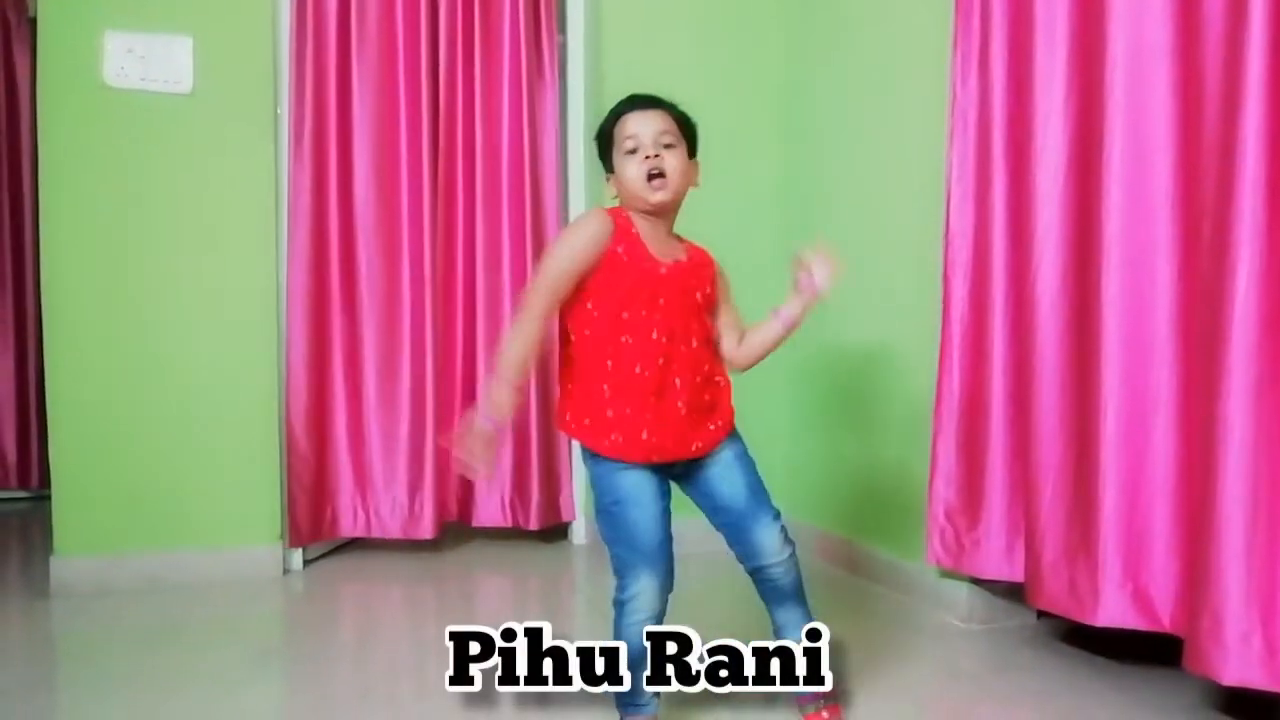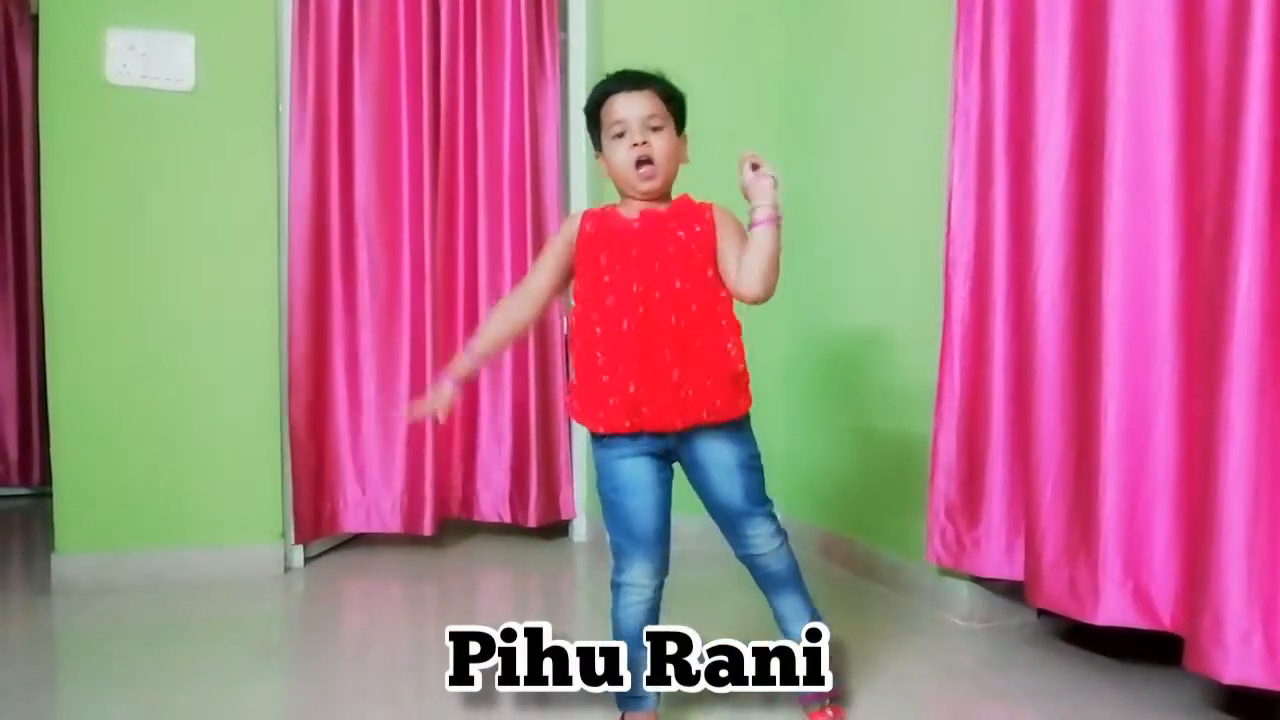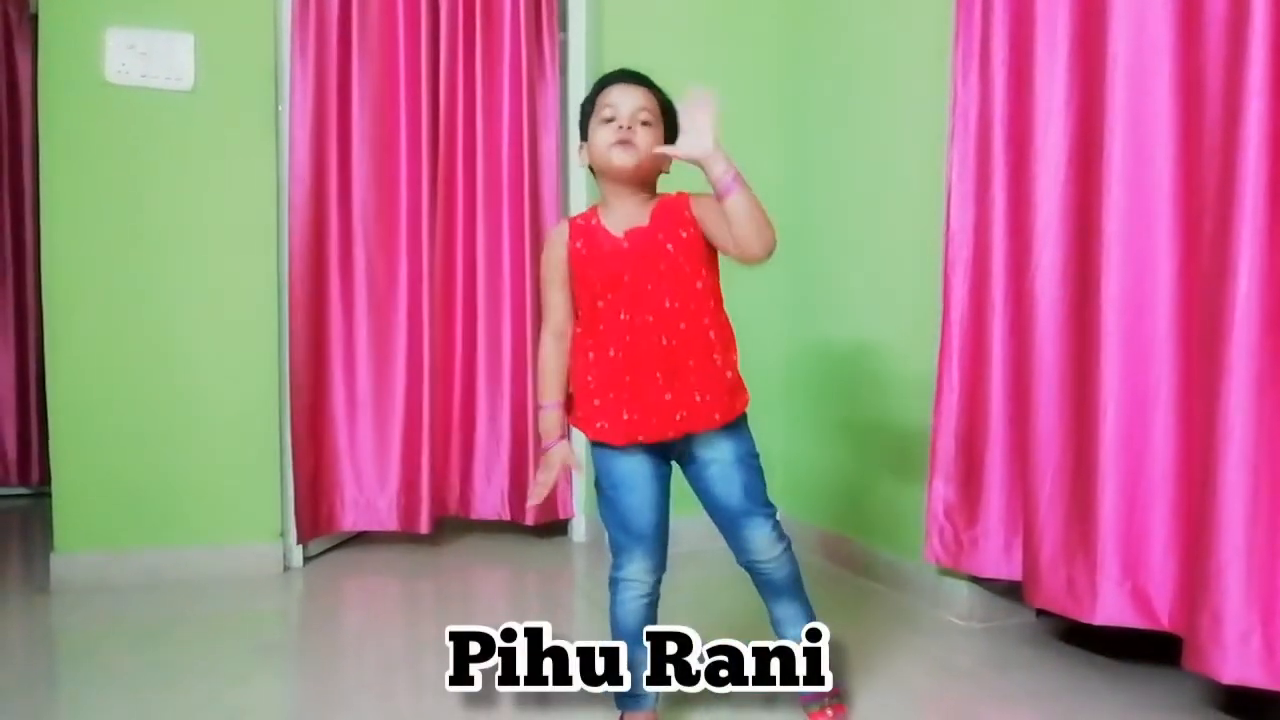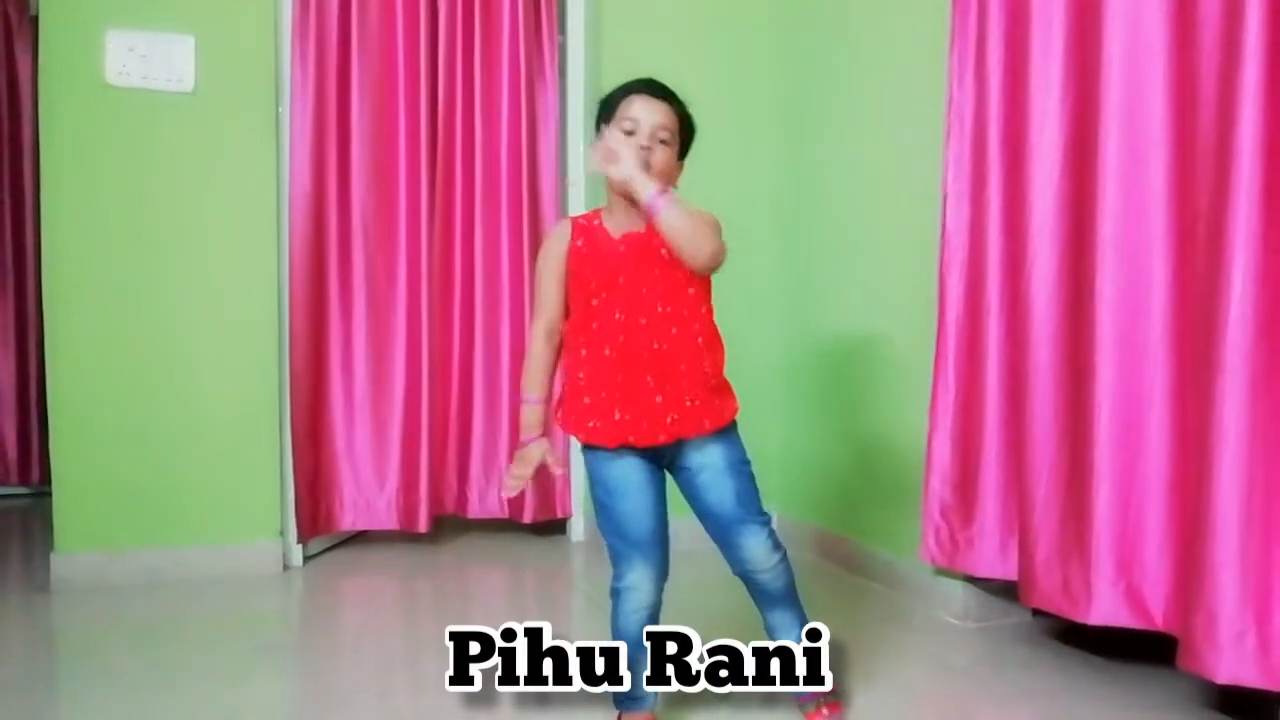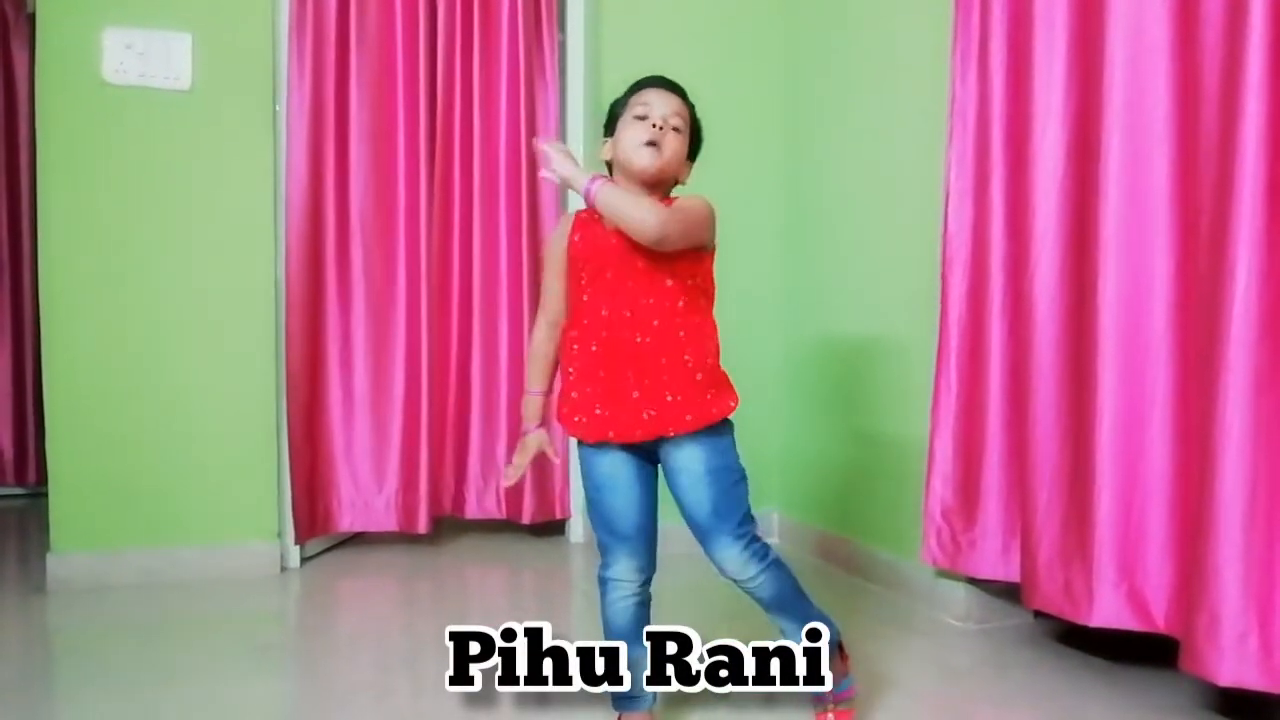
dt=0.3s
person 1, frame 1
left shoulder: (702, 264)
right shoulder: (599, 232)
left elbow: (736, 351)
right elbow: (534, 312)
left wrist: (805, 293)
right wrist: (498, 402)
left hip: (705, 435)
right hip: (617, 446)
left knee: (768, 548)
right knee: (642, 587)
person 1, frame 2
left shoulder: (710, 222)
right shoulder: (582, 231)
left elbow: (754, 286)
right elbow: (522, 305)
left wrist: (763, 203)
right wrist: (455, 376)
left hip: (713, 416)
right hip: (622, 428)
left knee: (761, 539)
right knee: (639, 572)
person 1, frame 3
left shoulder: (692, 212)
right shoulder: (567, 238)
left elbow: (758, 245)
right elbow: (557, 338)
left wrist: (709, 156)
right wrist: (553, 434)
left hip: (710, 416)
right hip: (617, 429)
left knee: (762, 543)
right knee: (636, 570)
person 1, frame 4
left shoulder: (686, 221)
right shoulder: (568, 238)
left elbow: (705, 255)
right elbow: (546, 334)
left wrist: (643, 182)
right wrist: (533, 431)
left hip: (700, 422)
right hip: (611, 432)
left knee: (756, 549)
right knee: (638, 576)
person 1, frame 5
left shoulder: (695, 216)
right shoulder: (570, 231)
left elbow: (651, 228)
right elbow: (550, 325)
left wrist: (578, 177)
right wrist: (533, 419)
left hip: (690, 419)
right hip: (604, 428)
left knee: (735, 551)
right knee: (623, 573)
left ankle: (826, 652)
